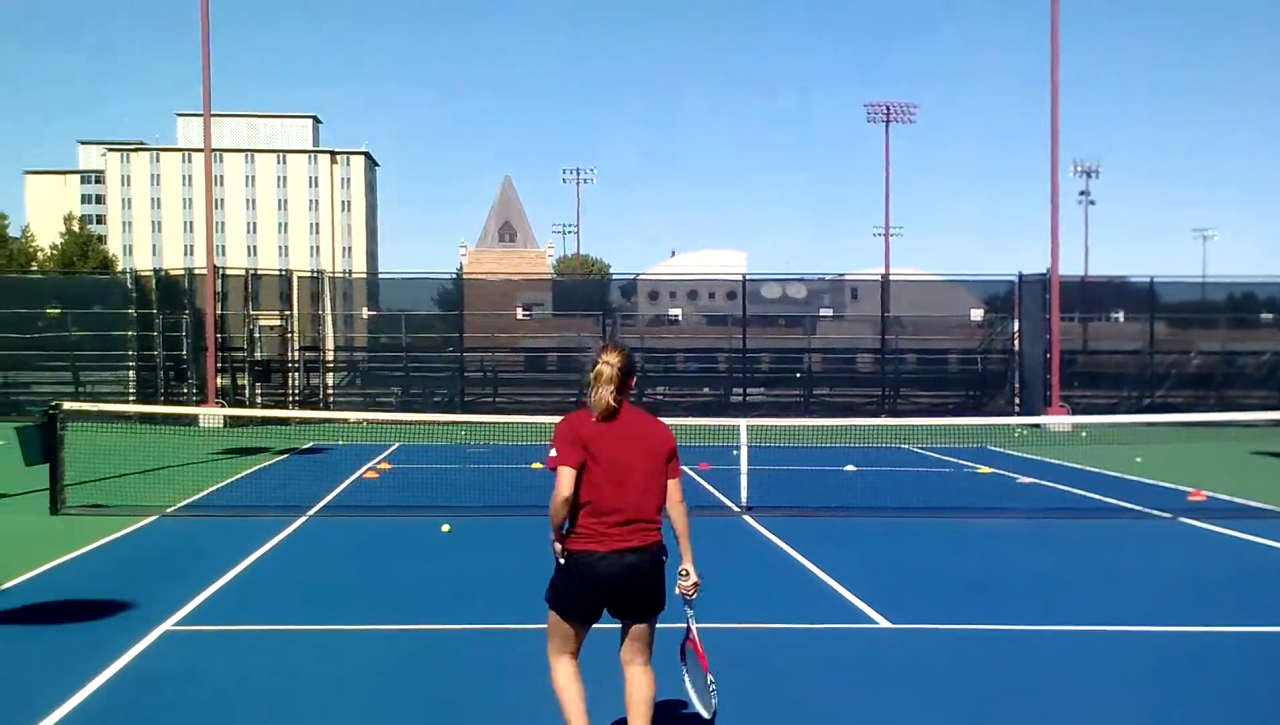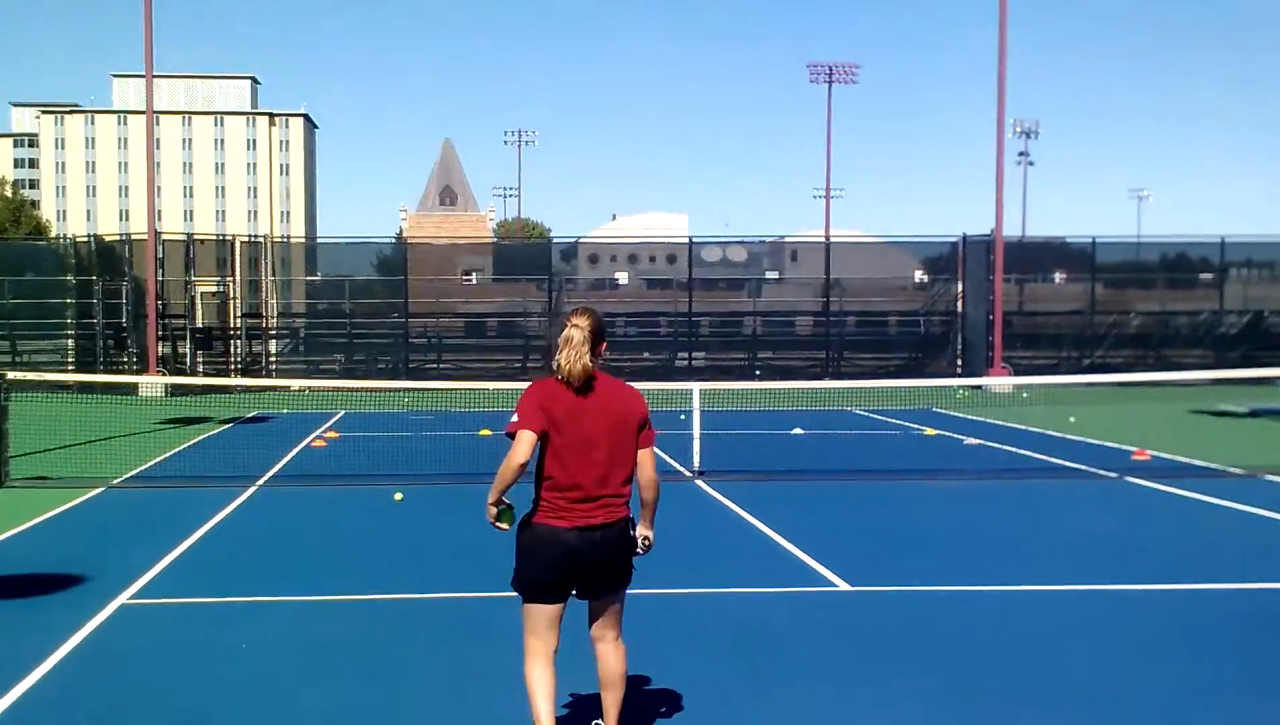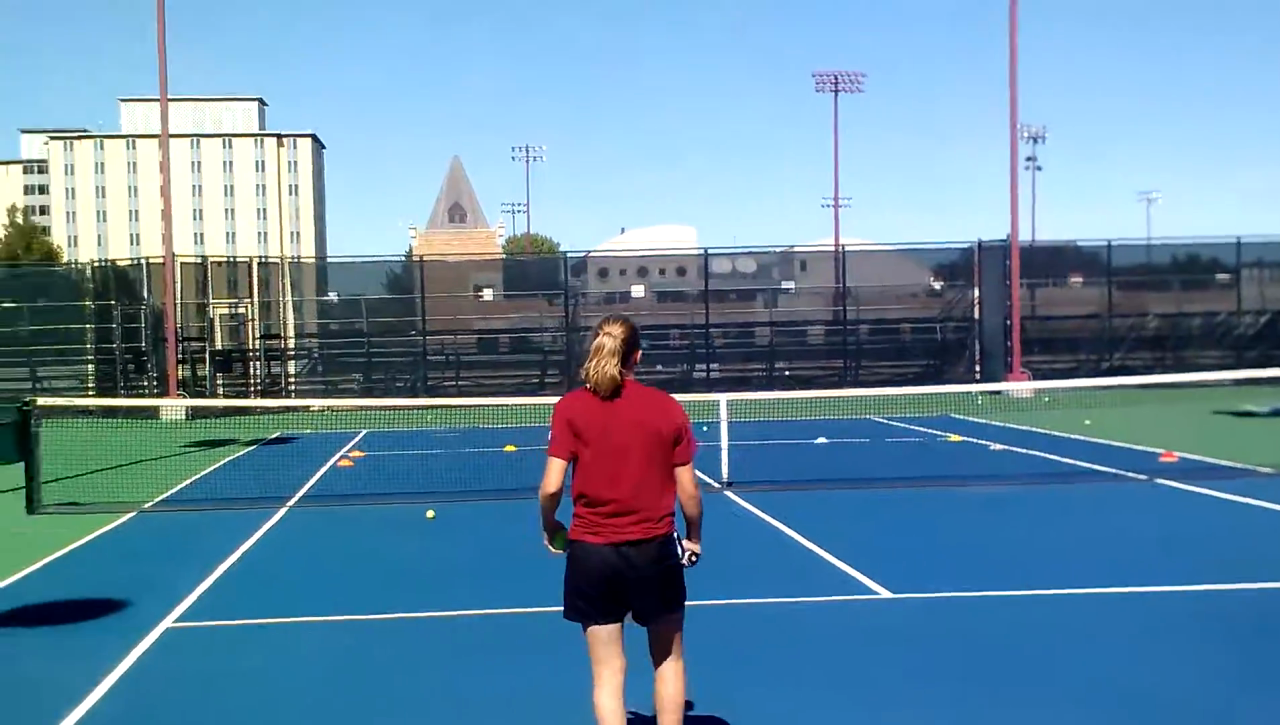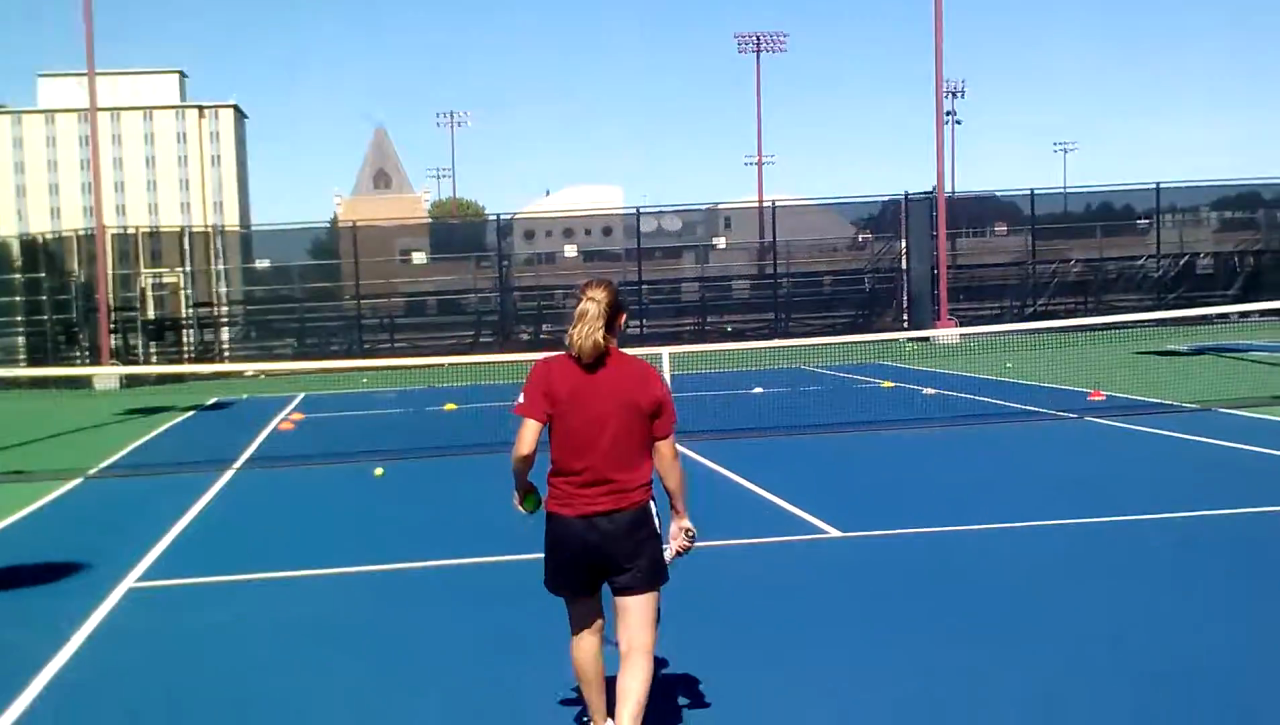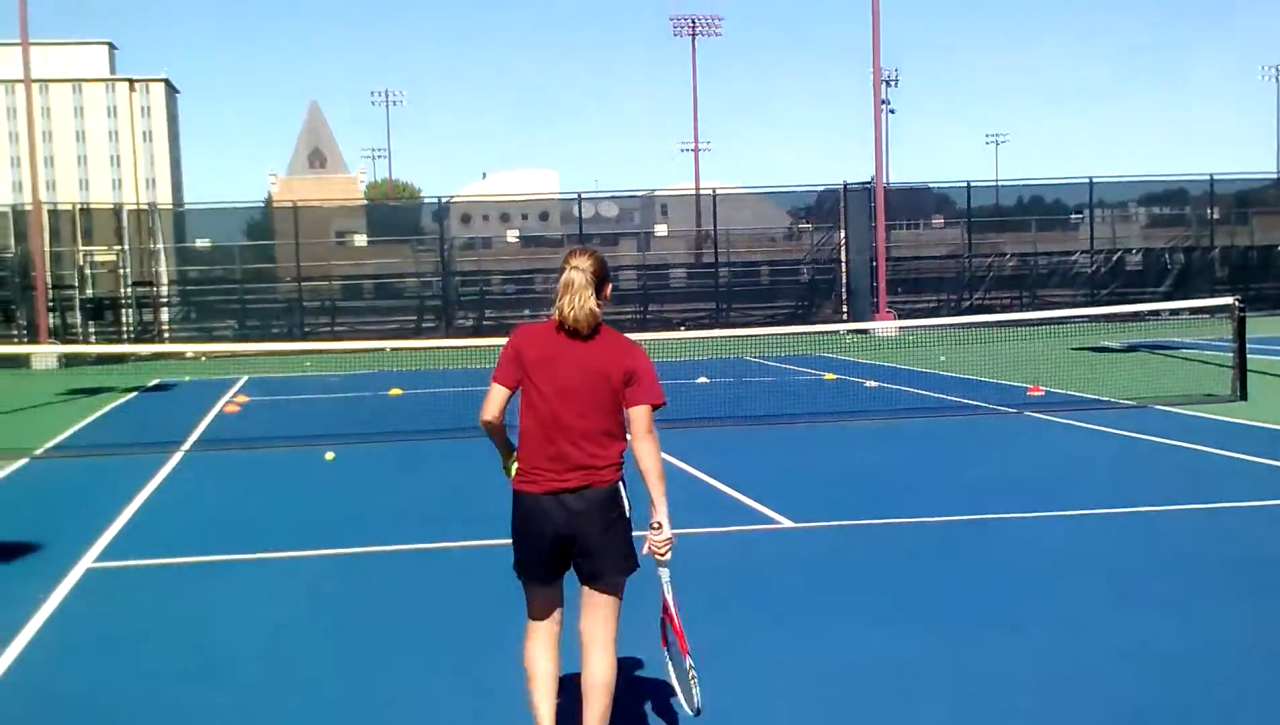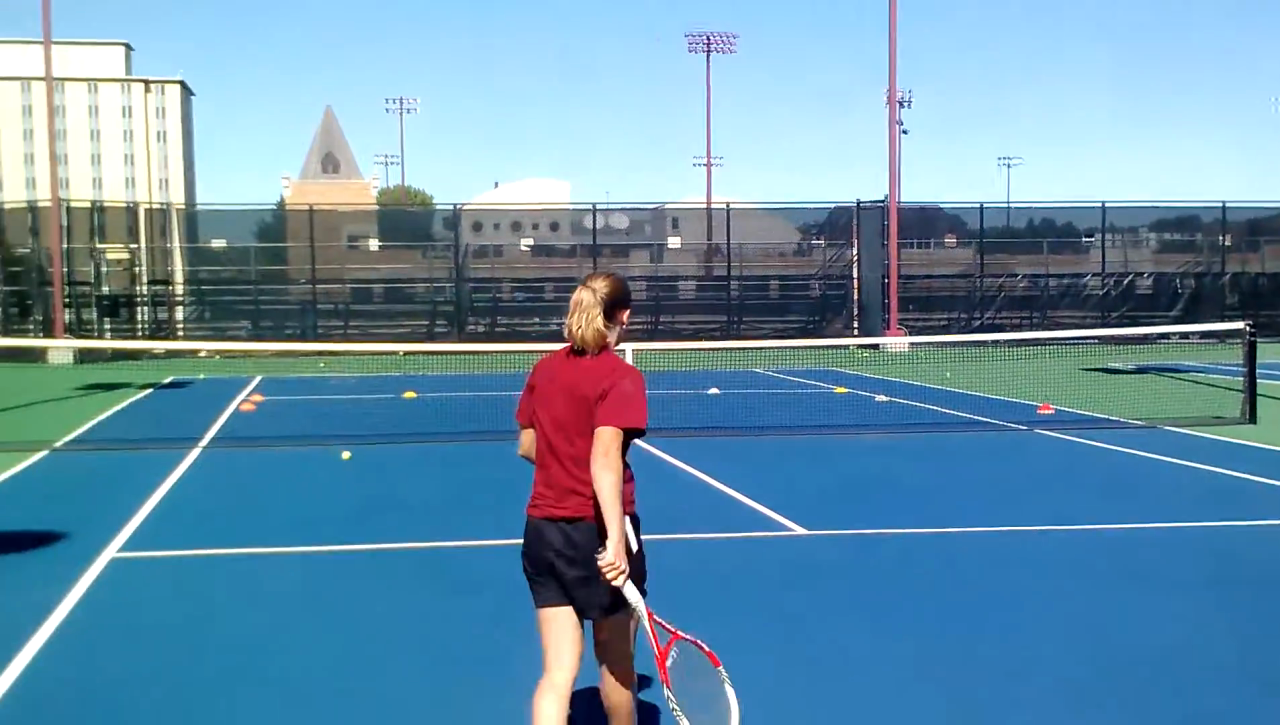
dt=0.3s
person 1, frame 1
left shoulder: (574, 426)
right shoulder: (661, 432)
left elbow: (564, 493)
right elbow: (675, 504)
left wrist: (556, 537)
right wrist: (687, 562)
left hip: (586, 558)
right hip: (644, 560)
left knee: (561, 654)
right knee: (637, 662)
person 1, frame 2
left shoulder: (541, 394)
right shoulder: (632, 399)
left elbow: (519, 457)
right elbow: (647, 474)
left wrist: (494, 499)
right wrist: (646, 522)
left hip: (548, 534)
right hip: (611, 534)
left knee: (539, 650)
right knee: (608, 636)
person 1, frame 3
left shoulder: (570, 408)
right shoulder: (668, 410)
left elbow: (551, 488)
right elbow: (688, 492)
left wrist: (549, 527)
right wrist: (693, 538)
left hip: (591, 554)
right hip: (654, 552)
left knee: (607, 672)
right knee: (668, 659)
person 1, frame 4
left shoulder: (546, 373)
right shoulder: (649, 379)
left elbow: (524, 450)
right elbow: (667, 460)
left wrist: (521, 484)
right wrist: (681, 516)
left hip: (567, 523)
right hip: (631, 522)
left knee: (584, 630)
right knee: (637, 649)
person 1, frame 5
left shoulder: (525, 338)
right shoulder: (629, 354)
left elbow: (490, 415)
right elbow: (643, 436)
left wrist: (509, 453)
right wrist: (661, 513)
left hip: (534, 503)
right hip: (599, 503)
left knee: (541, 626)
right knee: (599, 637)
person 1, frame 6
left shoulder: (544, 368)
right shoulder: (621, 377)
right elbow: (604, 460)
right wrist: (616, 539)
left hip: (542, 529)
right hip: (596, 532)
left knee: (558, 671)
right knee: (616, 657)
